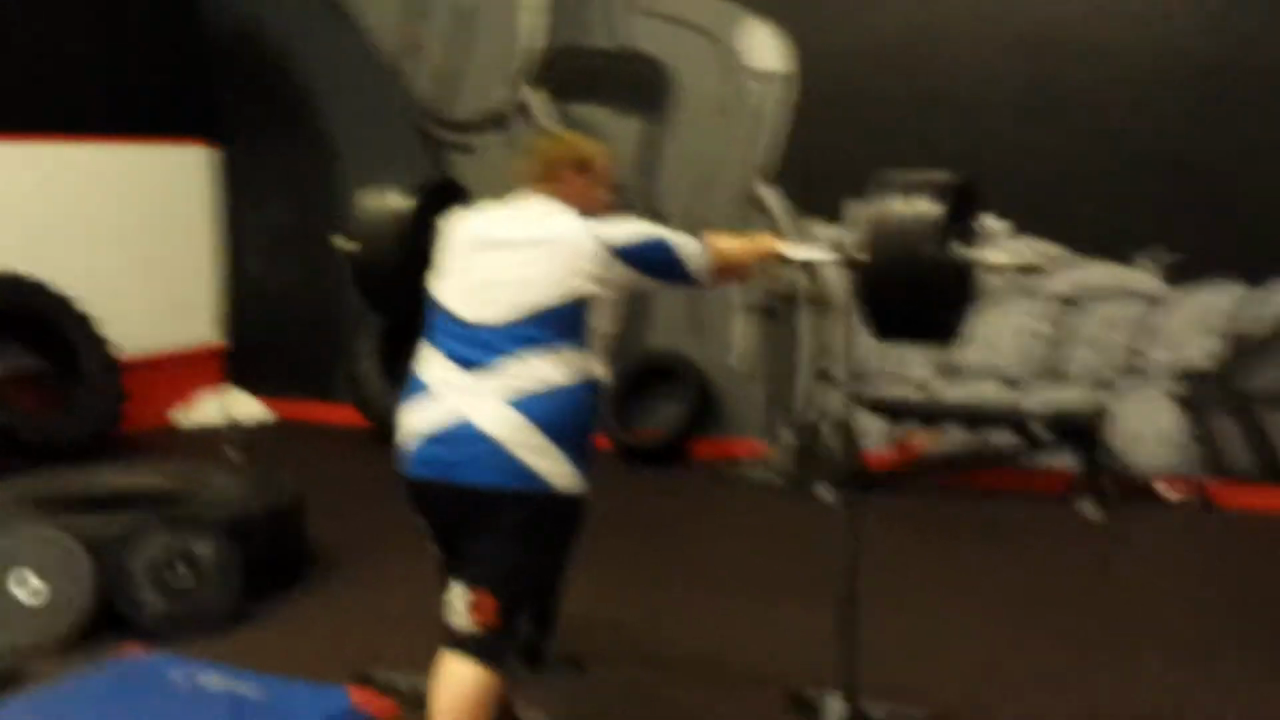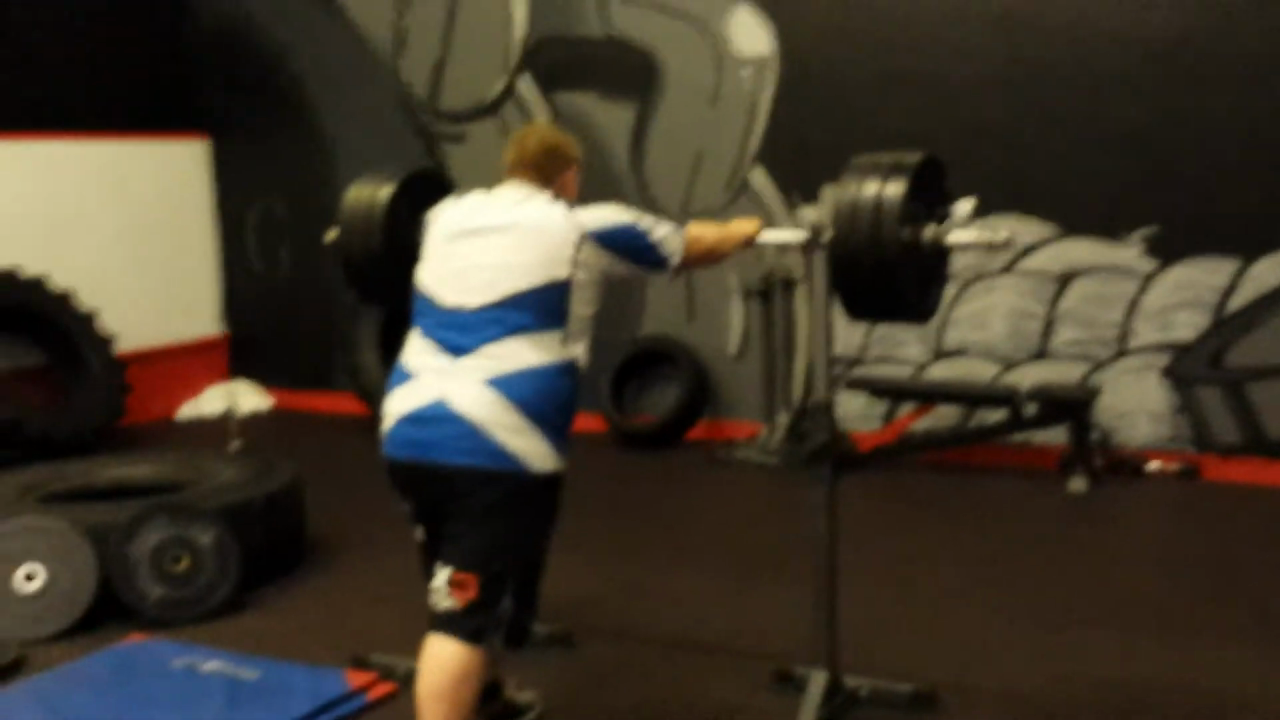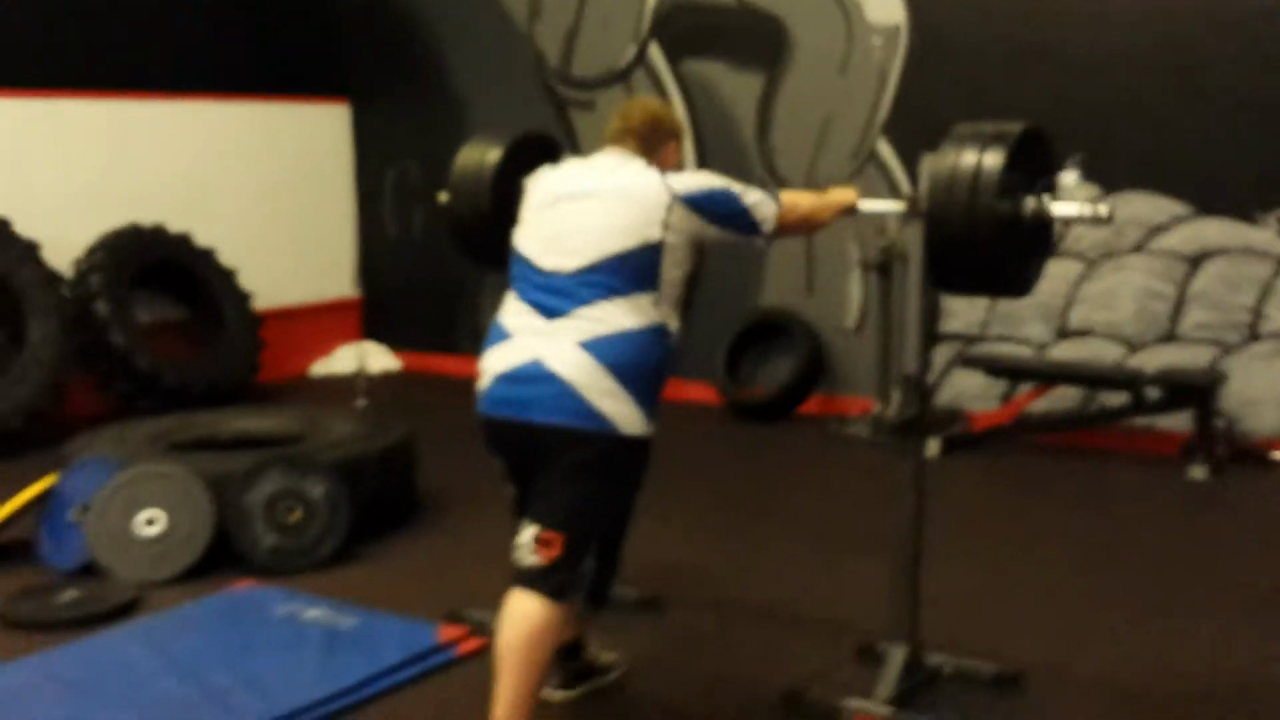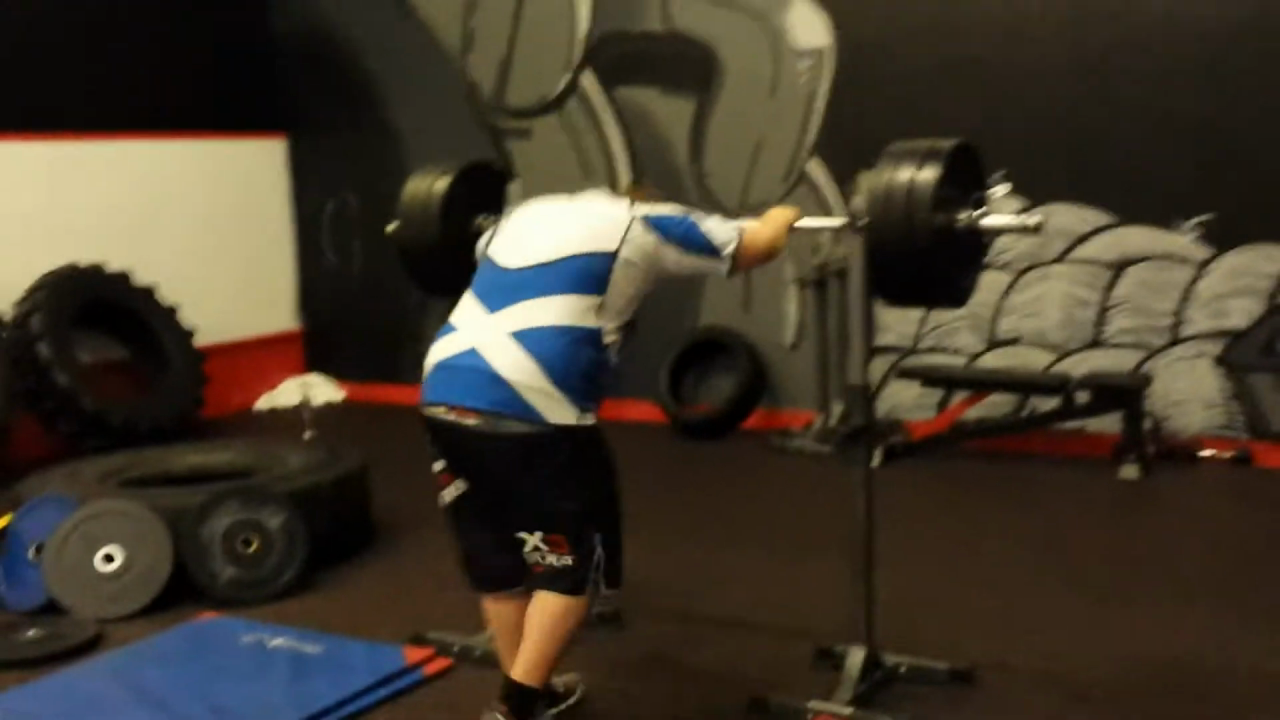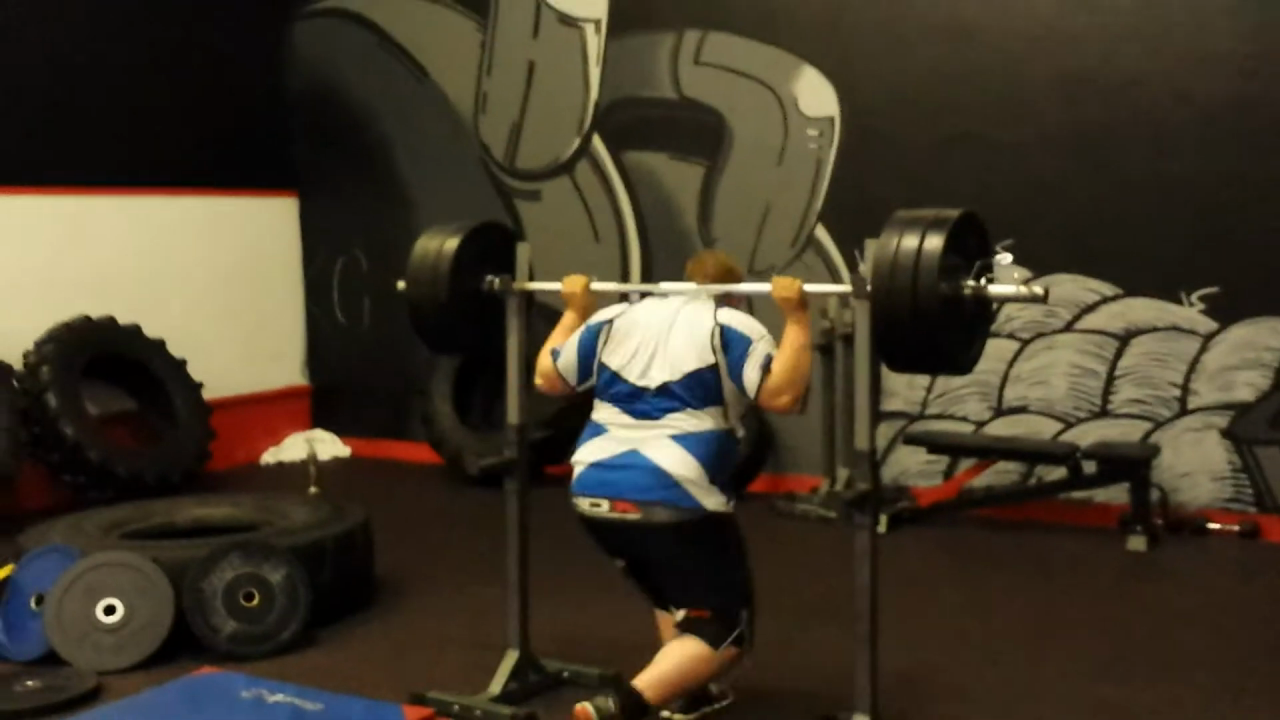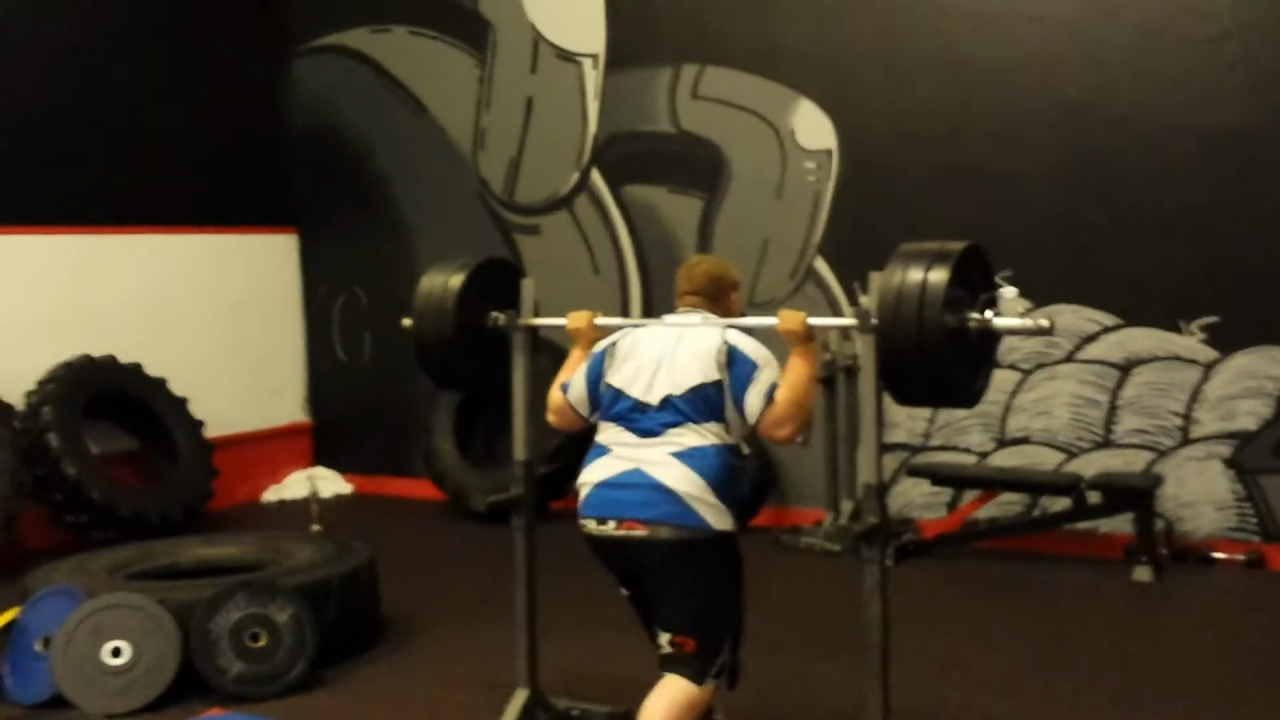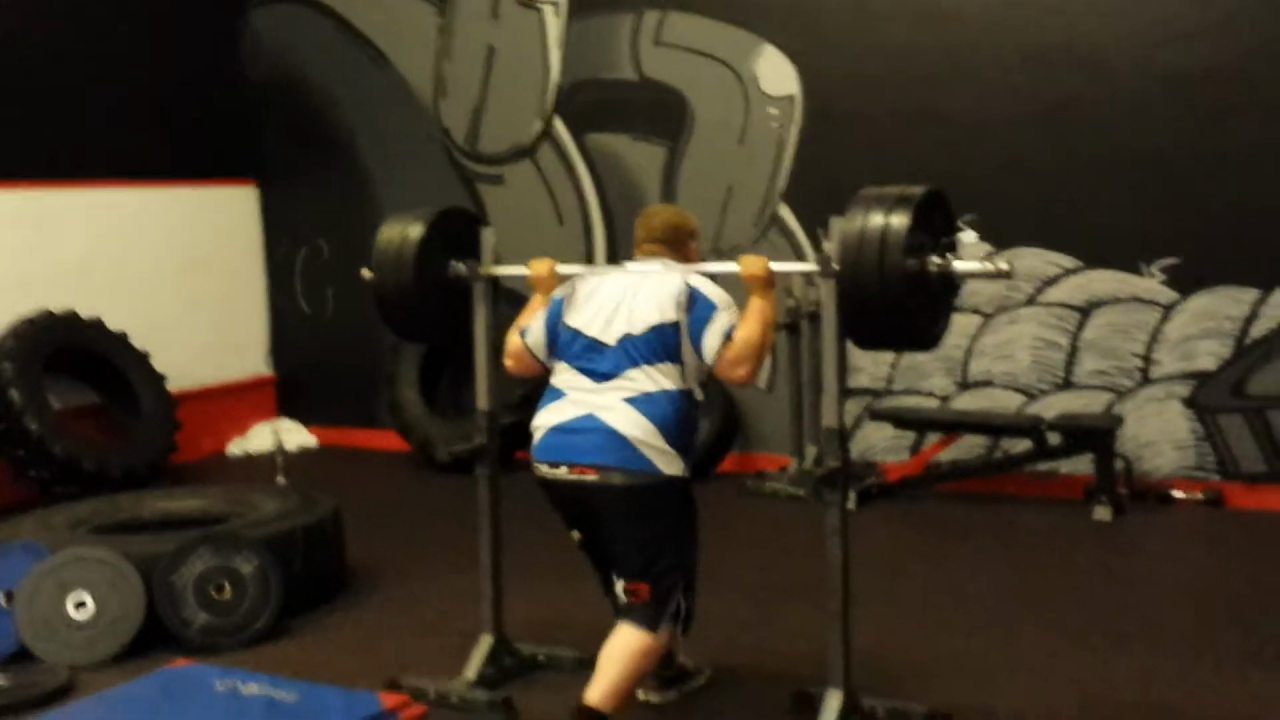
dt=0.7s
person 1, frame 1
left shoulder: (463, 227)
right shoulder: (601, 242)
right elbow: (717, 259)
right wrist: (762, 248)
left hip: (425, 450)
right hip: (514, 463)
left knee: (478, 606)
right knee: (478, 631)
person 1, frame 2
left shoulder: (447, 215)
right shoulder: (581, 229)
right elbow: (694, 246)
right wrist: (740, 232)
left hip: (408, 432)
right hip: (495, 446)
left knee: (469, 583)
right knee: (460, 611)
person 1, frame 3
left shoulder: (546, 182)
right shoulder: (674, 195)
right elbow: (785, 213)
right wrist: (837, 201)
left hip: (504, 393)
right hip: (587, 407)
left knee: (560, 542)
right knee: (546, 567)
left ankle: (569, 658)
person 1, frame 4
left shoulder: (530, 210)
right shoulder: (640, 224)
right elbow: (752, 245)
right wrist: (779, 221)
left hip: (446, 391)
right hip: (532, 406)
left knee: (495, 558)
right knee: (570, 558)
person 1, frame 5
left shoulder: (615, 317)
right shoulder: (730, 326)
left elbow: (548, 377)
right elbow: (782, 392)
left wrist: (575, 309)
right wrist: (796, 314)
left hip: (595, 494)
right hip: (676, 501)
left knee: (674, 595)
right knee: (722, 631)
person 1, frame 6
left shoulder: (620, 343)
right shoulder: (734, 347)
left elbow: (559, 415)
right elbow: (784, 423)
left wrist: (581, 345)
right wrist: (801, 347)
left hip: (601, 513)
right hip: (683, 520)
left knee: (678, 634)
right knee: (696, 662)
person 1, frame 7
left shoulder: (579, 289)
right shoulder: (692, 291)
left elbow: (517, 358)
right elbow: (739, 364)
left wrist: (541, 292)
right wrist: (761, 292)
left hip: (555, 456)
right hip: (635, 463)
left knee: (636, 576)
right knee: (654, 606)
left ankle: (658, 668)
